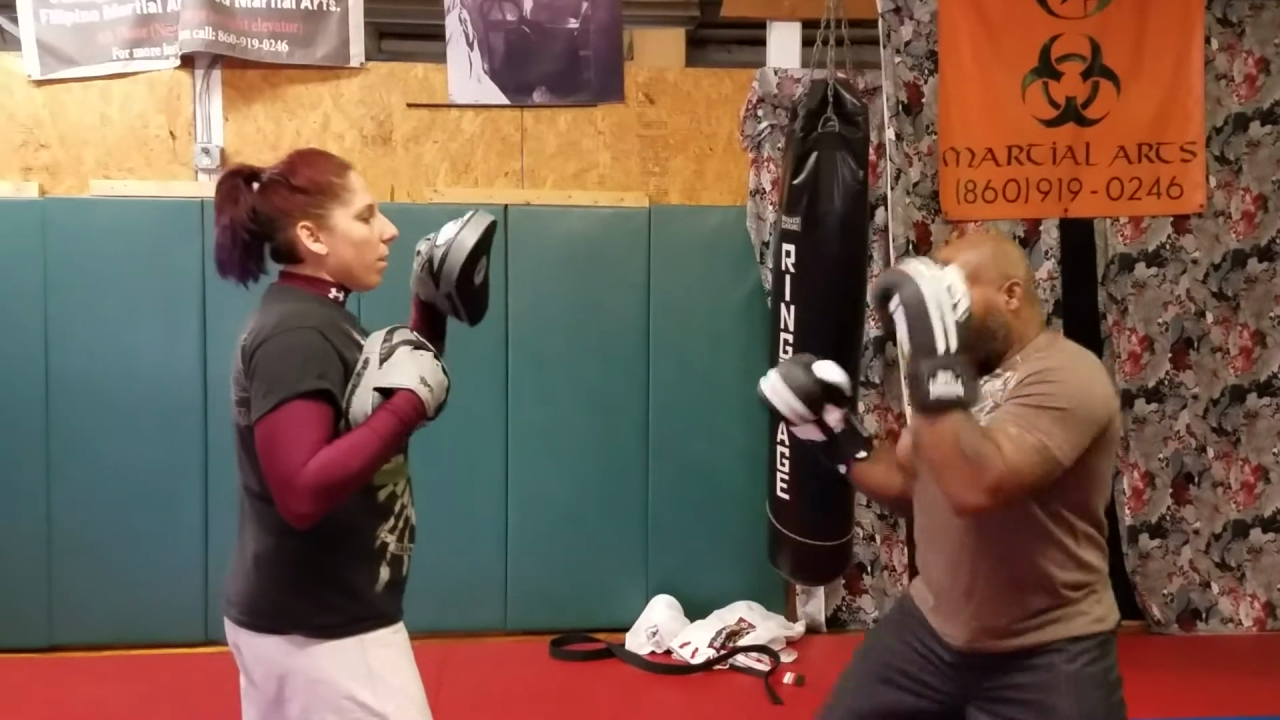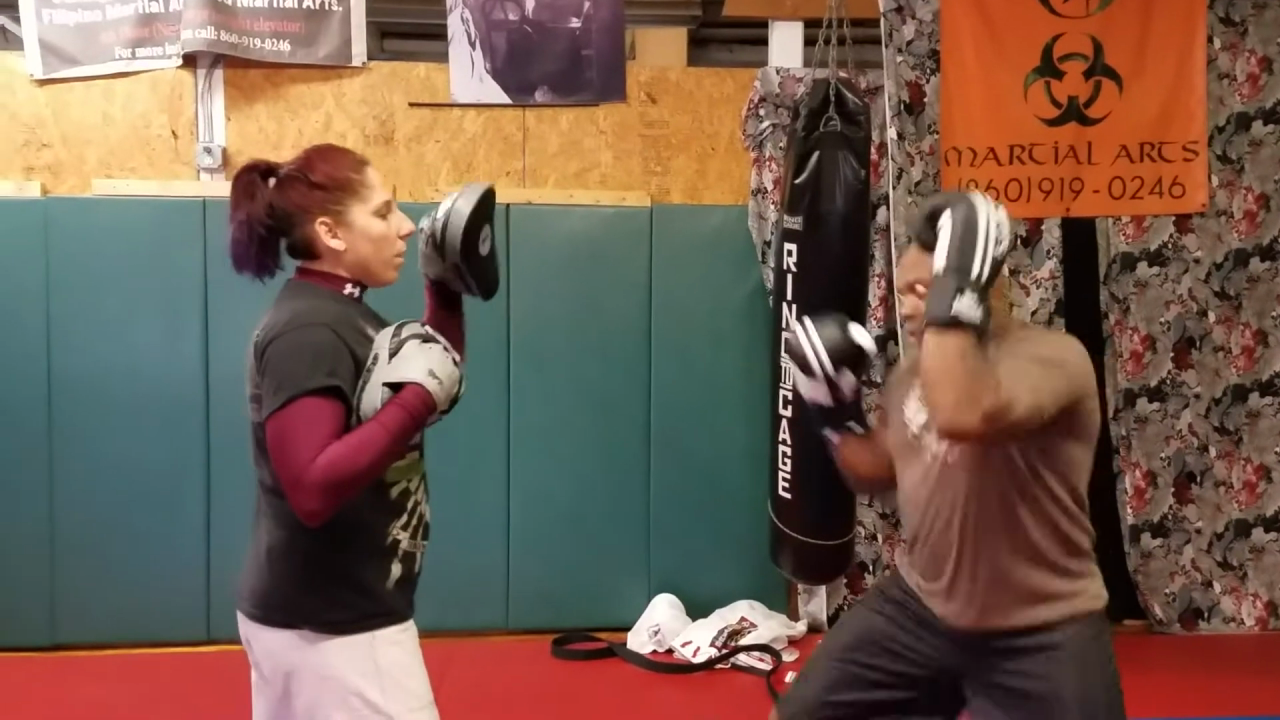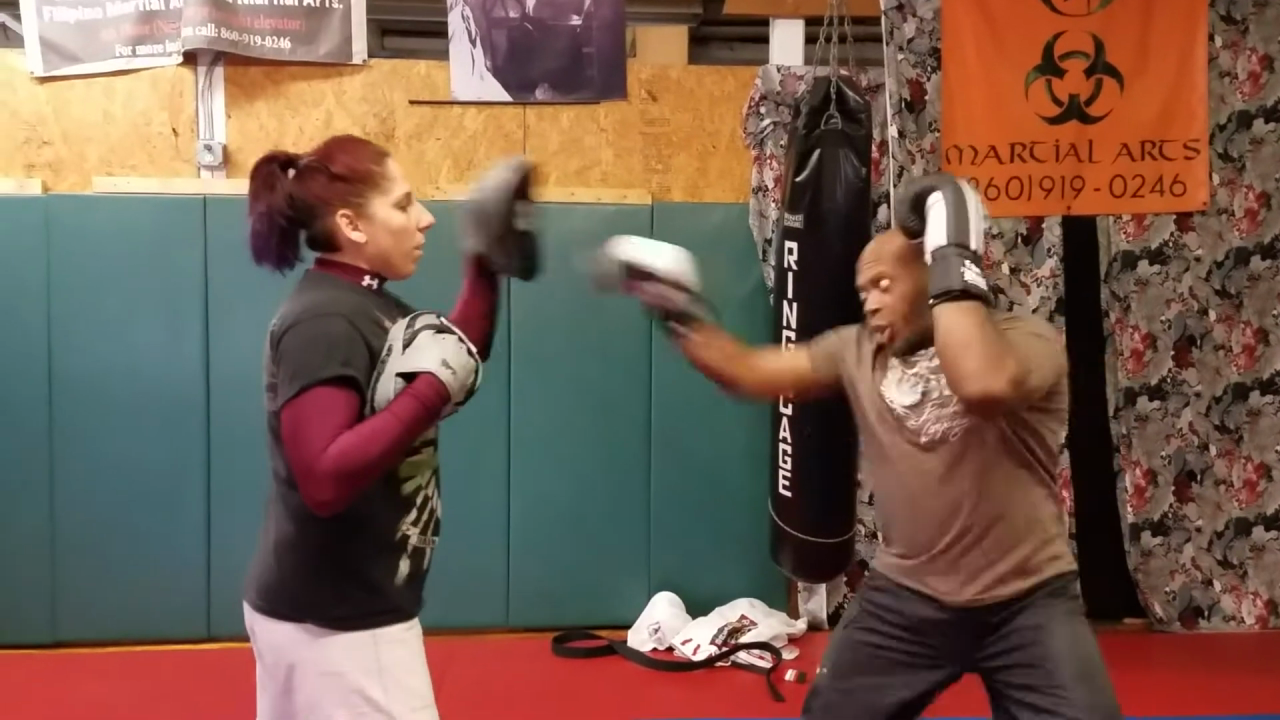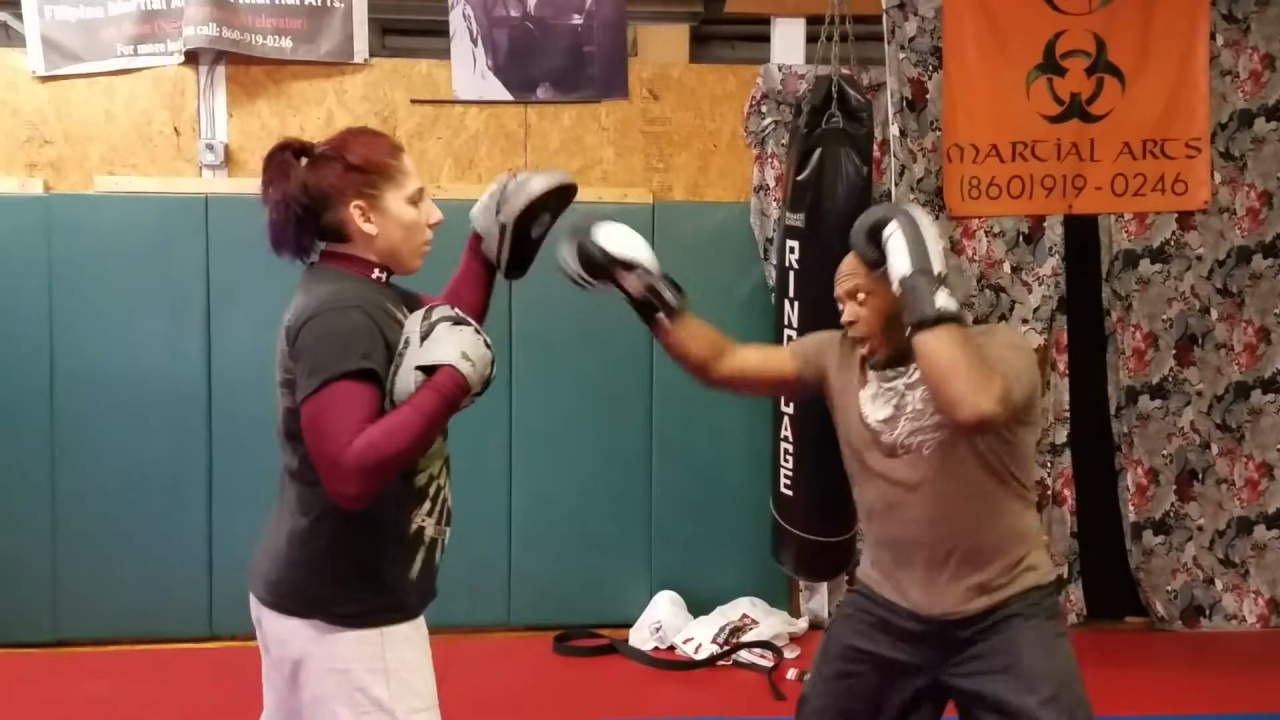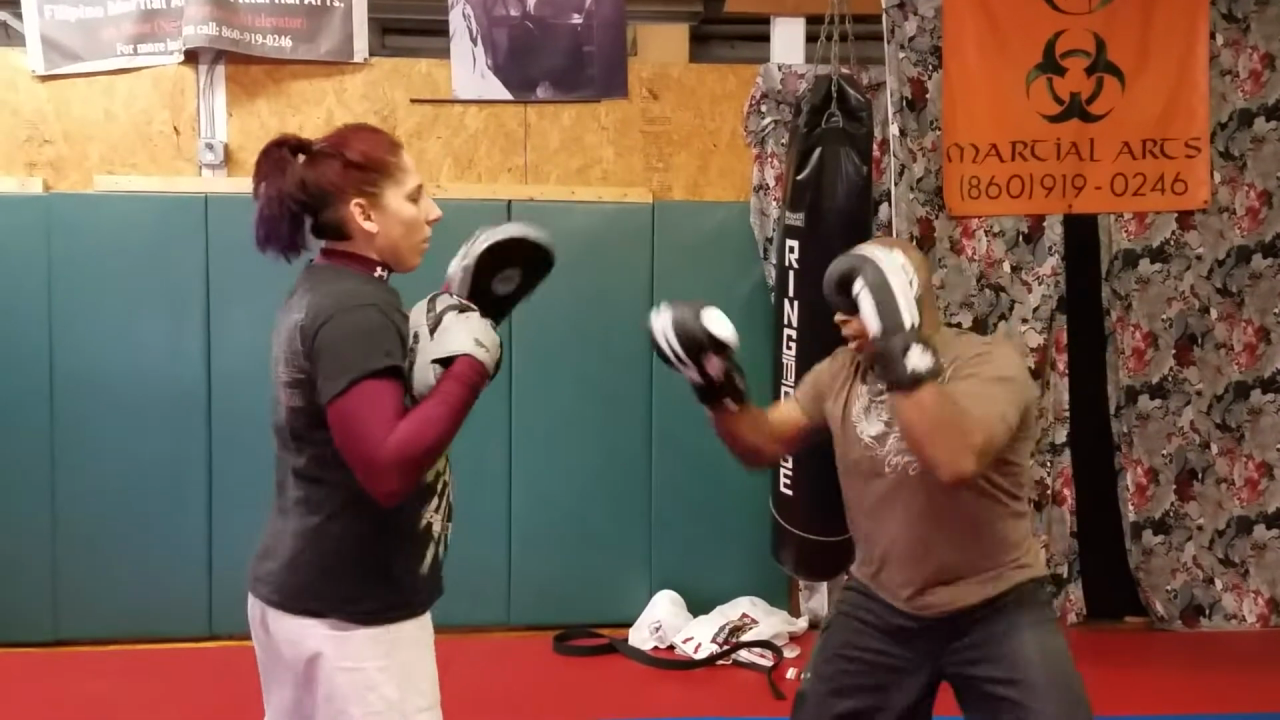
dt=0.1s
person 1, frame 1
left shoulder: (315, 317)
right shoulder: (296, 336)
right elbow: (303, 493)
left wrist: (430, 312)
right wrist: (410, 403)
right hip: (324, 630)
person 1, frame 2
left shoulder: (339, 312)
right shoulder: (308, 332)
left elbow: (424, 366)
right elbow: (312, 488)
left wrist: (446, 287)
right wrist: (417, 396)
left hip: (299, 610)
right hip: (334, 623)
person 1, frame 3
left shoulder: (362, 302)
right shoulder: (324, 322)
left elbow: (454, 355)
right elbow: (326, 479)
left wrist: (486, 263)
right wrist: (433, 388)
right hip: (341, 618)
person 1, frame 4
left shoulder: (366, 294)
right shoulder: (336, 313)
left elbow: (434, 329)
right elbow: (349, 474)
left wrist: (487, 248)
right wrist: (448, 379)
left hip: (306, 593)
right hip: (348, 612)
person 1, frame 5
left shoulder: (328, 295)
right shoulder: (344, 311)
left elbow: (386, 348)
right elbow: (388, 469)
left wrist: (462, 307)
right wrist: (472, 364)
left hip: (294, 593)
right hip: (349, 611)
person 2, frame 1
left shoulder: (1067, 378)
right shoulder: (958, 369)
left elbow: (973, 489)
right elbow: (903, 481)
left wrist: (935, 364)
right wrist: (836, 431)
left hip: (1047, 652)
right hip: (932, 627)
person 2, frame 2
left shoulder: (1052, 357)
right shoulder: (922, 367)
left elbow: (962, 417)
right elbow: (871, 474)
left wrist: (955, 290)
right wrist: (837, 408)
left hip: (1041, 629)
right hip: (918, 606)
person 2, frame 3
left shoulder: (1024, 339)
right shoulder: (859, 349)
left elbow: (985, 385)
right elbow: (750, 370)
left wrist: (955, 264)
right wrist: (678, 309)
left hip: (1028, 603)
right hip: (905, 594)
person 2, frame 4
left shoulder: (998, 349)
right shoulder: (839, 354)
left elbow: (975, 405)
right elbow: (726, 363)
left wrist: (926, 290)
right wrist: (649, 293)
left hip: (1005, 614)
right hip: (892, 606)
person 2, frame 5
left shoulder: (989, 366)
right shoulder: (842, 372)
left elbow: (955, 461)
right elbow: (763, 443)
left wrist: (900, 345)
right wrist: (715, 383)
left hip: (995, 606)
right hip: (881, 605)
